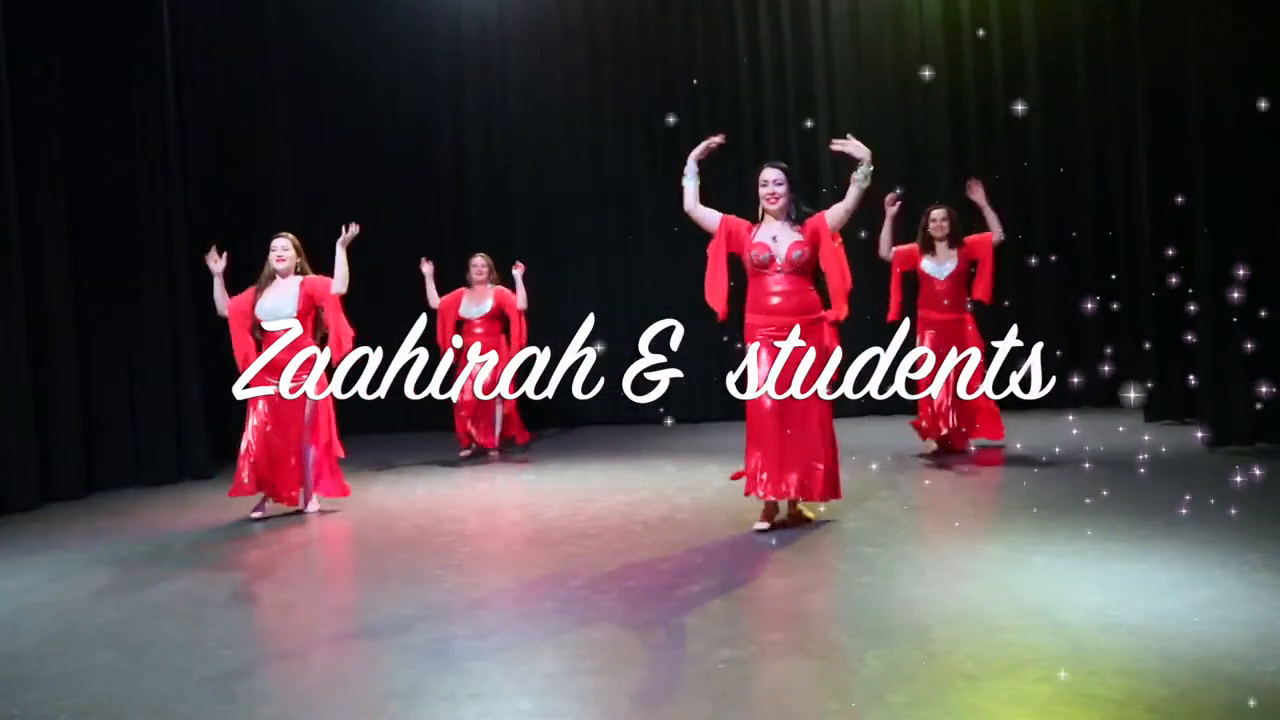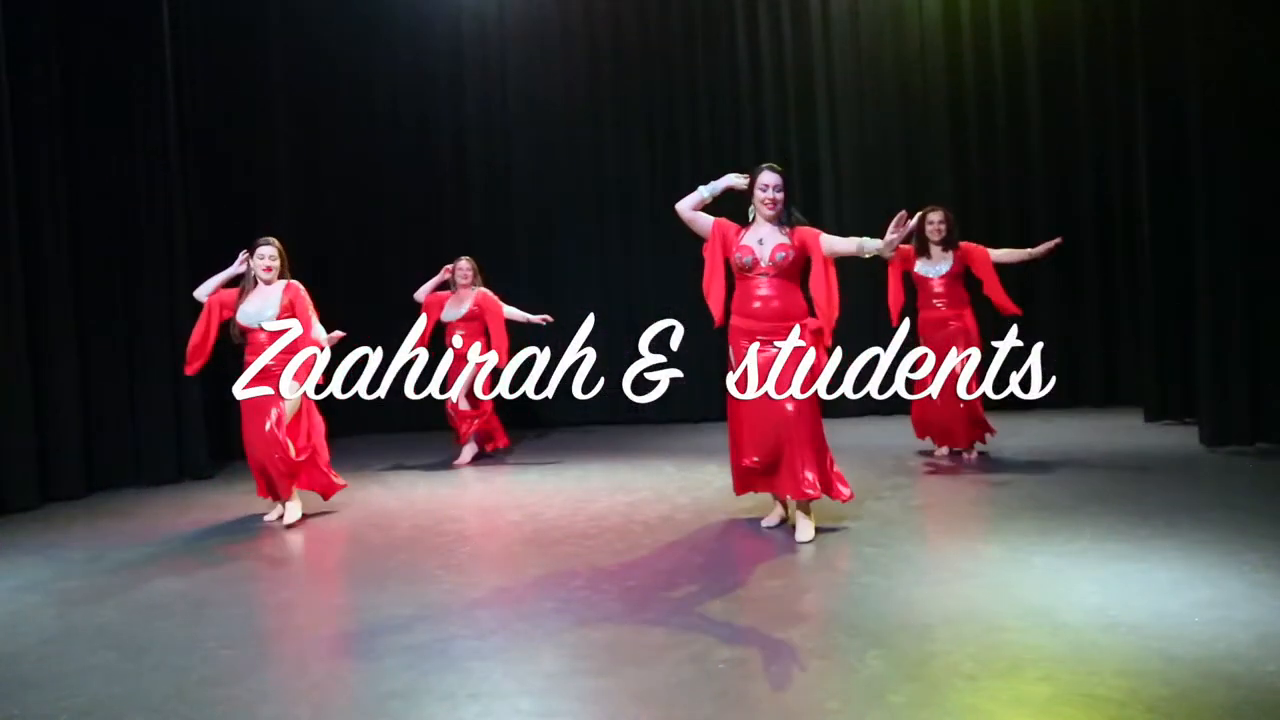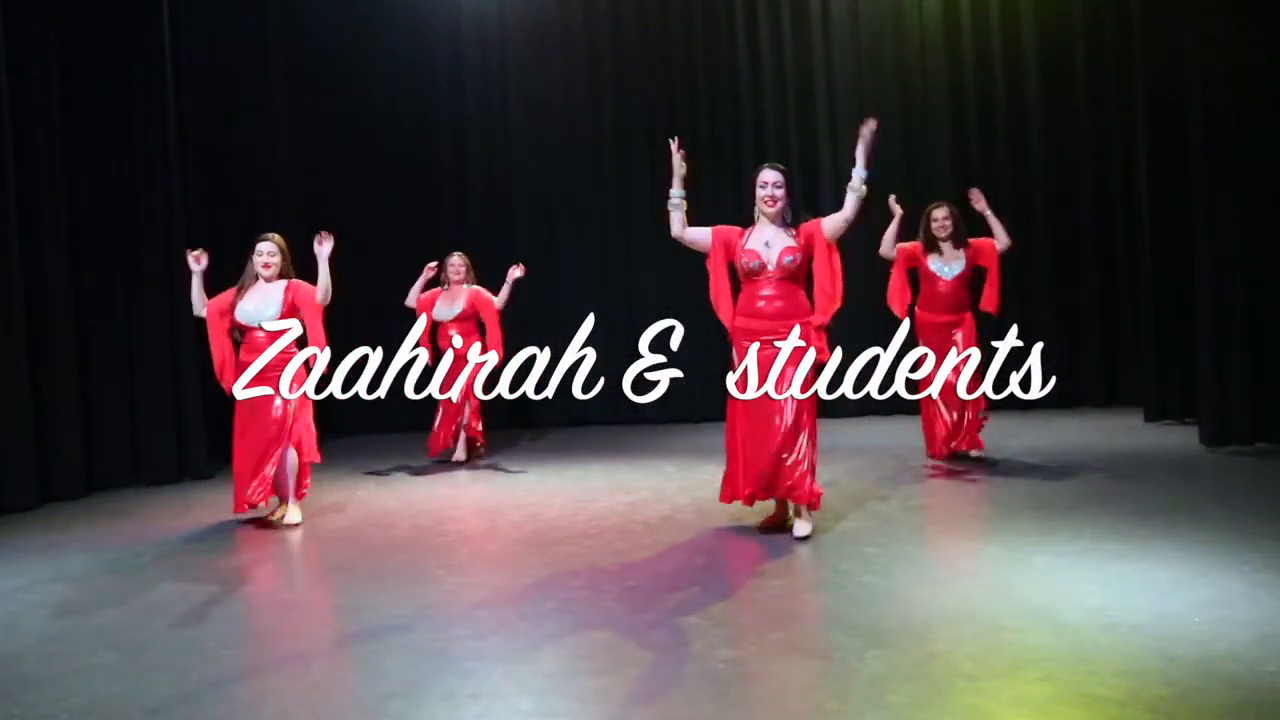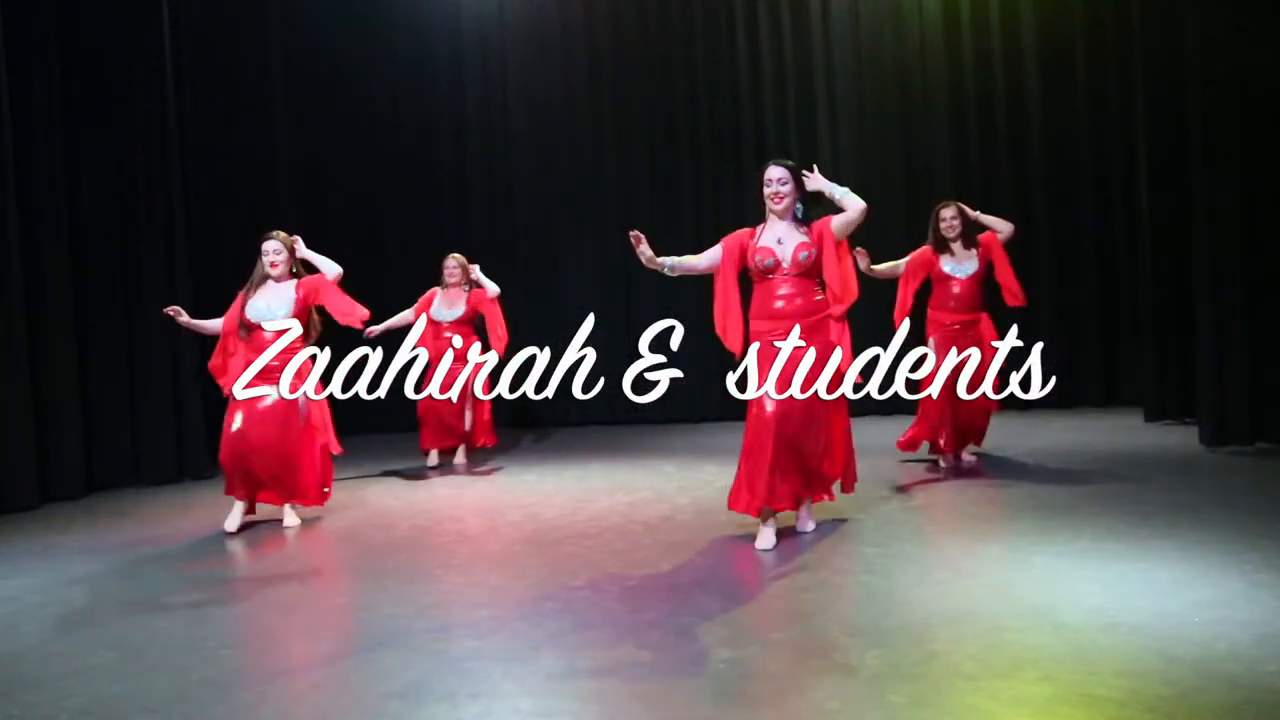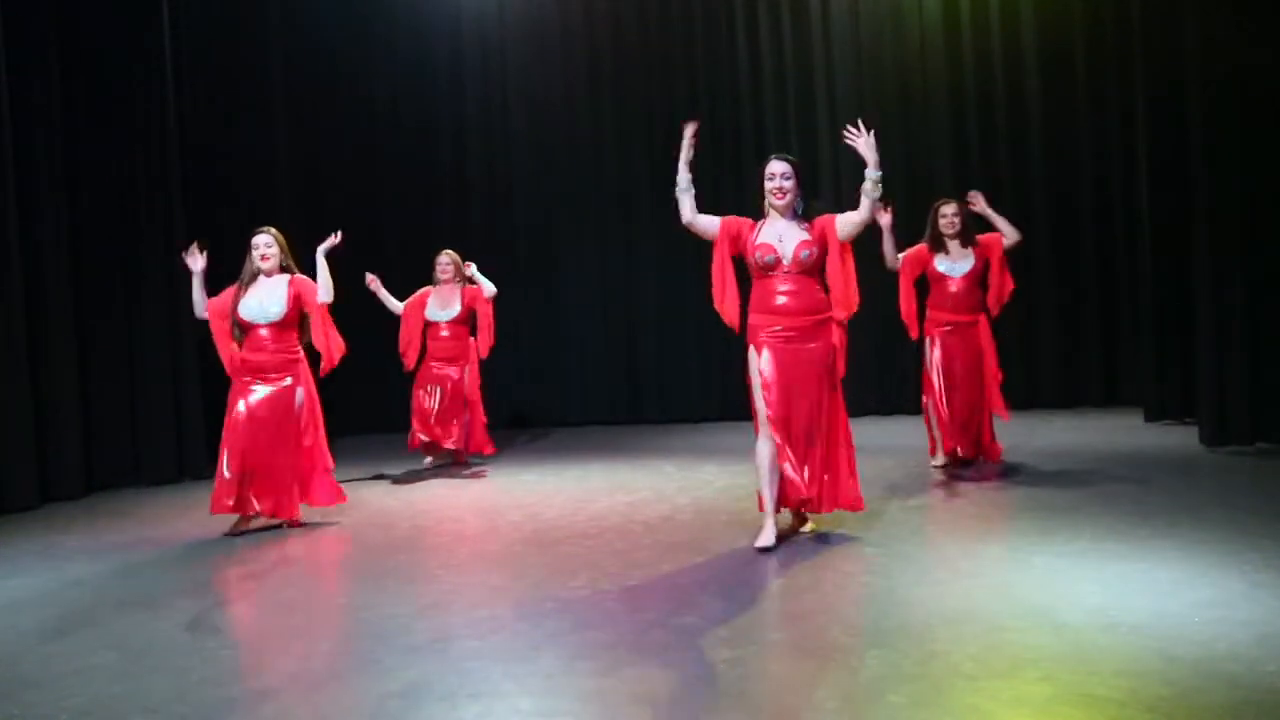
dt=0.5s
person 1, frame 1
left shoulder: (811, 229)
right shoulder: (740, 230)
left elbow: (851, 201)
right elbow: (689, 205)
left wrist: (863, 162)
right wrist: (694, 161)
left hip: (808, 332)
right hip: (764, 334)
left knee: (805, 414)
right knee: (765, 414)
left ankle: (798, 500)
right ankle: (768, 501)
person 1, frame 2
left shoulder: (800, 236)
right shoulder: (730, 234)
left elbow: (847, 245)
right elbow: (683, 209)
left wrist: (883, 243)
right wrist: (723, 184)
left hip: (791, 337)
right hip: (747, 339)
left knee: (795, 417)
right knee: (756, 421)
left ankle: (805, 508)
right ankle: (779, 500)
person 1, frame 3
left shoulder: (807, 234)
right shoulder: (735, 238)
left elbow: (849, 211)
right elbow: (680, 233)
left wrist: (861, 157)
right wrist: (677, 180)
left hip: (795, 338)
right hip: (750, 340)
left knee: (795, 419)
right knee: (754, 420)
left ankle: (803, 507)
right ankle: (779, 505)
person 1, frame 4
left shoulder: (818, 232)
right shoulder: (746, 239)
left elbow: (859, 209)
right elbow: (699, 262)
left wrist: (825, 187)
right wrist: (656, 261)
left hip: (815, 337)
right hip: (769, 341)
left knee: (812, 422)
right knee: (768, 422)
left ankle: (805, 502)
right ankle: (766, 518)
person 1, frame 5
left shoulder: (820, 228)
right shoulder: (744, 231)
left elbow: (865, 213)
right elbow: (689, 218)
left wrist: (869, 161)
right wrist: (684, 161)
left hip: (814, 336)
right hip: (766, 338)
left knee: (810, 421)
right knee: (769, 421)
left ankle: (801, 508)
right ankle: (769, 518)
person 2, frame 1
left shoulder: (309, 285)
right shoulder: (259, 291)
left elbow: (339, 288)
right elbow: (227, 311)
left wrist: (341, 248)
right wrist: (217, 276)
left hip: (303, 371)
right hip: (268, 373)
left knee: (305, 433)
right knee: (260, 433)
left ankle: (309, 496)
right ankle: (267, 495)
person 2, frame 2
left shoulder: (292, 289)
right shoulder: (240, 295)
left elbow: (312, 326)
right elbow: (200, 295)
left wrist: (326, 340)
right wrist: (231, 271)
left hip: (288, 373)
right hip: (255, 378)
left knee: (274, 434)
right knee: (258, 441)
left ankle: (292, 495)
right ankle: (282, 500)
person 2, frame 3
left shoulder: (292, 288)
right shoulder: (240, 294)
left elbow: (322, 298)
right elbow: (202, 310)
left wrist: (323, 260)
right wrist: (197, 274)
left hip: (285, 375)
right hip: (250, 378)
left knee: (281, 437)
right knee: (254, 445)
left ankle: (293, 504)
right ankle: (281, 501)
person 2, frame 4
left shoulder: (303, 288)
right shoulder: (250, 293)
left elbow: (336, 273)
right elbow: (226, 326)
left wrist: (306, 253)
right wrist: (189, 321)
left hip: (293, 377)
right hip: (255, 379)
left knee: (290, 445)
right knee: (238, 439)
left ankle: (289, 505)
right ankle: (242, 499)
person 2, frame 5
left shoulder: (296, 285)
right shoulder: (241, 290)
left elbow: (324, 298)
right elbow: (203, 311)
left wrist: (322, 258)
right wrist: (198, 275)
left hip: (288, 375)
right hip: (249, 378)
left knee: (287, 442)
right knee: (243, 443)
left ankle: (288, 508)
right ankle: (247, 511)
person 3, frame 1
left shoulder: (964, 247)
right shoulder: (916, 252)
left elbow: (997, 236)
right elbow: (884, 253)
left wrist: (983, 205)
right wrist: (889, 218)
left hip: (960, 323)
right hip: (930, 325)
right knee: (933, 378)
left ankle: (960, 436)
right ankle: (933, 434)
person 3, frame 2
left shoulder: (962, 251)
right shoulder: (912, 255)
left elbow: (999, 255)
left wrist: (1035, 252)
right wrist: (911, 228)
left hip: (960, 323)
right hip: (930, 325)
left knee: (962, 380)
right knee: (933, 383)
left ankle: (966, 440)
right ankle: (943, 440)
person 3, frame 3
left shoulder: (969, 248)
right shoulder: (919, 250)
left elbow: (1004, 244)
right elbow: (885, 251)
left wrist: (985, 212)
right wrist: (897, 219)
left hip: (960, 324)
right hip: (929, 325)
left knee: (962, 379)
right knee: (935, 383)
left ankle: (966, 439)
right ankle: (941, 442)
person 3, frame 4
left shoulder: (980, 246)
right shoulder: (930, 253)
left elbow: (1008, 230)
right elbow: (898, 268)
left wrist: (974, 215)
right wrist: (869, 268)
left hip: (973, 326)
right hip: (941, 326)
left knee: (971, 386)
right knee: (941, 383)
left ankle: (961, 444)
right ankle: (941, 445)
person 3, frame 5
left shoulder: (979, 245)
right shoulder: (926, 251)
left elbow: (1013, 238)
right elbow: (893, 263)
left wrist: (987, 212)
right wrist: (887, 230)
left hip: (973, 328)
right hip: (938, 328)
left knee: (971, 386)
right knee: (937, 386)
left ankle: (970, 447)
right ankle: (941, 448)
person 4, frame 1
left shoulder: (498, 292)
right shoulder: (461, 294)
left elbow: (521, 306)
right elbow: (435, 303)
left wrist: (518, 278)
right wrist: (428, 276)
left hip: (494, 351)
right hip: (469, 353)
left knee: (494, 396)
right knee: (468, 397)
left ankle: (494, 443)
right ankle: (470, 442)
person 4, frame 2
left shoulder: (481, 294)
right shoulder: (446, 298)
left elbow: (504, 310)
right elbow: (419, 297)
left wrist: (530, 317)
right wrist: (440, 277)
right hip: (455, 356)
left knee: (458, 395)
right knee: (464, 399)
left ankle: (471, 443)
right ankle: (478, 441)
person 4, frame 3
left shoulder: (475, 293)
right shoulder: (438, 294)
left elbow: (497, 304)
right elbow: (411, 303)
left wrist: (509, 281)
right wrist: (423, 278)
left hip: (470, 354)
left knee: (464, 397)
right knee: (450, 401)
left ankle: (462, 445)
right ankle: (475, 442)
person 4, frame 4
left shoulder: (474, 295)
right shoulder: (434, 294)
left elbow: (494, 292)
right elbow: (411, 314)
left wrist: (478, 276)
right wrist: (382, 326)
left hip: (465, 357)
right hip: (441, 358)
left knee: (463, 401)
right knee: (431, 402)
left ankle: (461, 449)
right ankle: (434, 447)
person 4, frame 5
left shoulder: (467, 291)
right shoulder: (426, 294)
left elbow: (491, 292)
right elbow: (400, 309)
left wrist: (473, 274)
right wrist: (379, 290)
left hip: (462, 358)
right hip: (434, 360)
left knee: (461, 403)
right knee: (426, 402)
left ankle: (461, 451)
right ankle: (434, 450)
